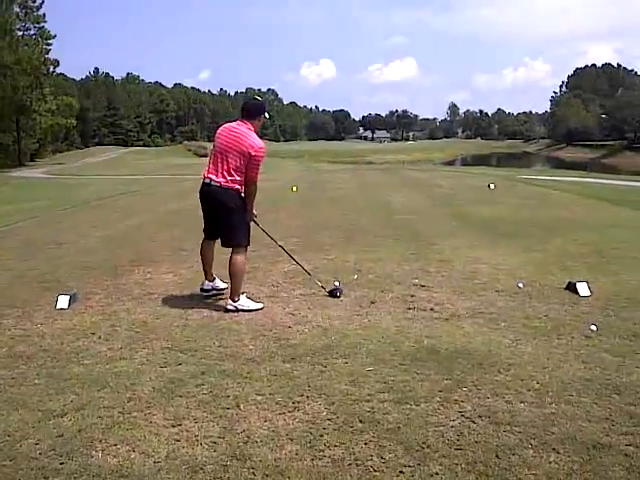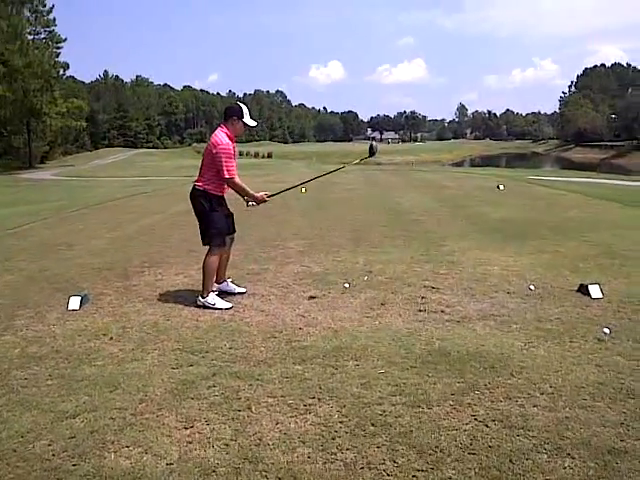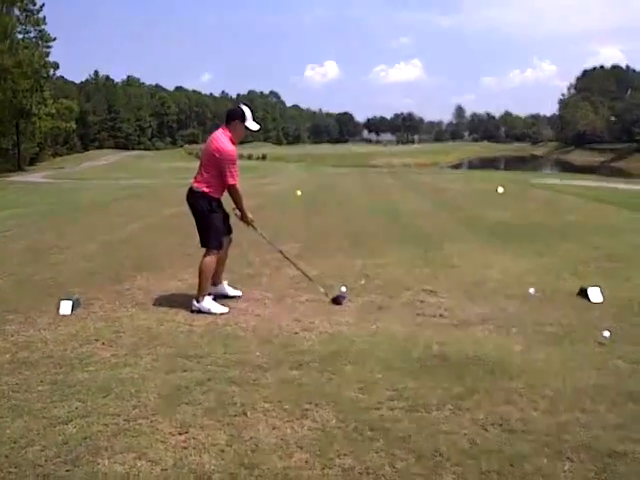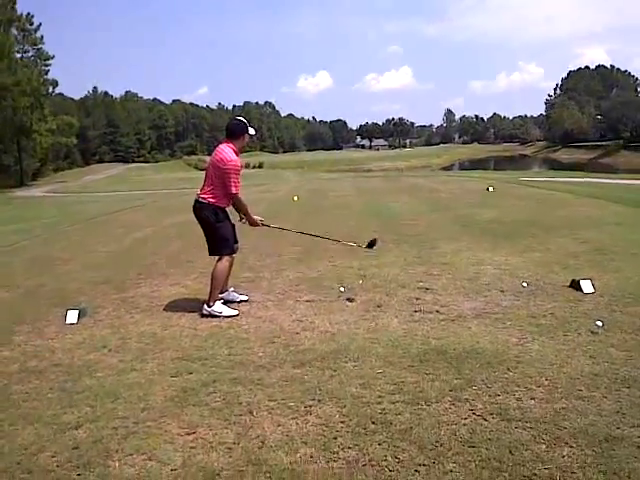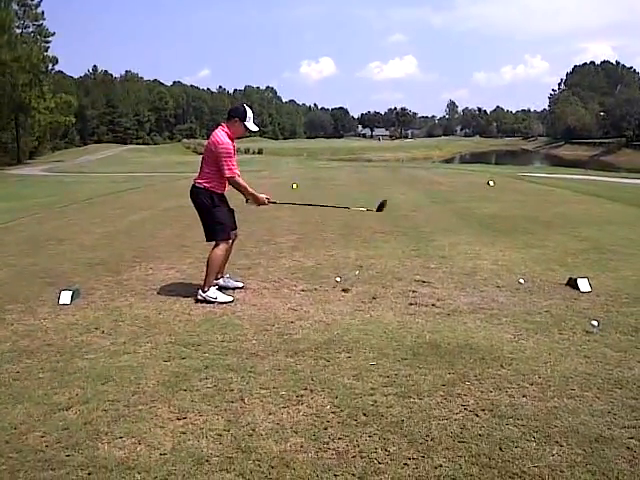
dt=1s
person 1, frame 1
left shoulder: (223, 130)
right shoulder: (257, 145)
right elbow: (251, 182)
right wrist: (249, 209)
left hip: (208, 188)
right hip: (228, 195)
left knee: (209, 237)
right knee: (239, 248)
left ankle: (209, 281)
right ankle: (235, 299)
person 1, frame 2
left shoulder: (224, 138)
right shoulder: (223, 143)
left elbow: (230, 176)
right elbow: (231, 180)
left wrist: (246, 195)
right wrist: (253, 196)
left hip: (214, 196)
right hip: (207, 197)
left knee: (227, 238)
right knee: (216, 246)
left ankle: (220, 282)
right ankle: (206, 295)
person 1, frame 3
left shoulder: (218, 136)
right shoulder: (227, 148)
right elbow: (232, 186)
left wrist: (239, 208)
right wrist: (244, 213)
left hip: (207, 196)
right hip: (204, 198)
left knee: (225, 238)
right knee: (214, 248)
left ankle: (217, 285)
right ankle: (201, 300)
person 1, frame 4
left shoulder: (223, 150)
right shoulder: (231, 160)
right elbow: (235, 196)
left wrist: (240, 212)
right wrist: (250, 217)
left hip: (211, 206)
right hip: (210, 209)
left knee: (232, 248)
right knee: (226, 254)
left ankle: (224, 291)
right ankle: (211, 304)
person 1, frame 5
left shoulder: (224, 137)
right shoulder: (223, 142)
left elbow: (234, 173)
right elbow: (232, 179)
left wrist: (250, 194)
right wrist: (255, 196)
left hip: (213, 193)
right hip: (206, 194)
left knee: (231, 234)
right knee: (223, 240)
left ankle: (219, 277)
right ankle: (207, 290)
